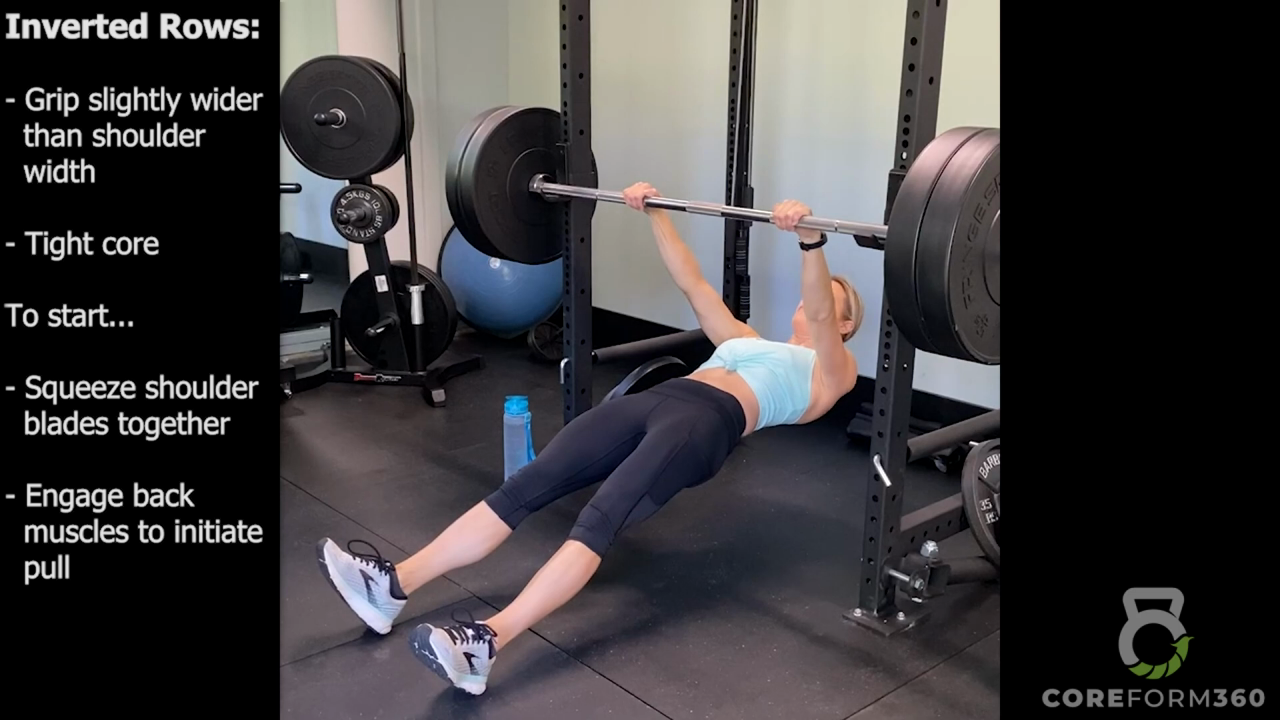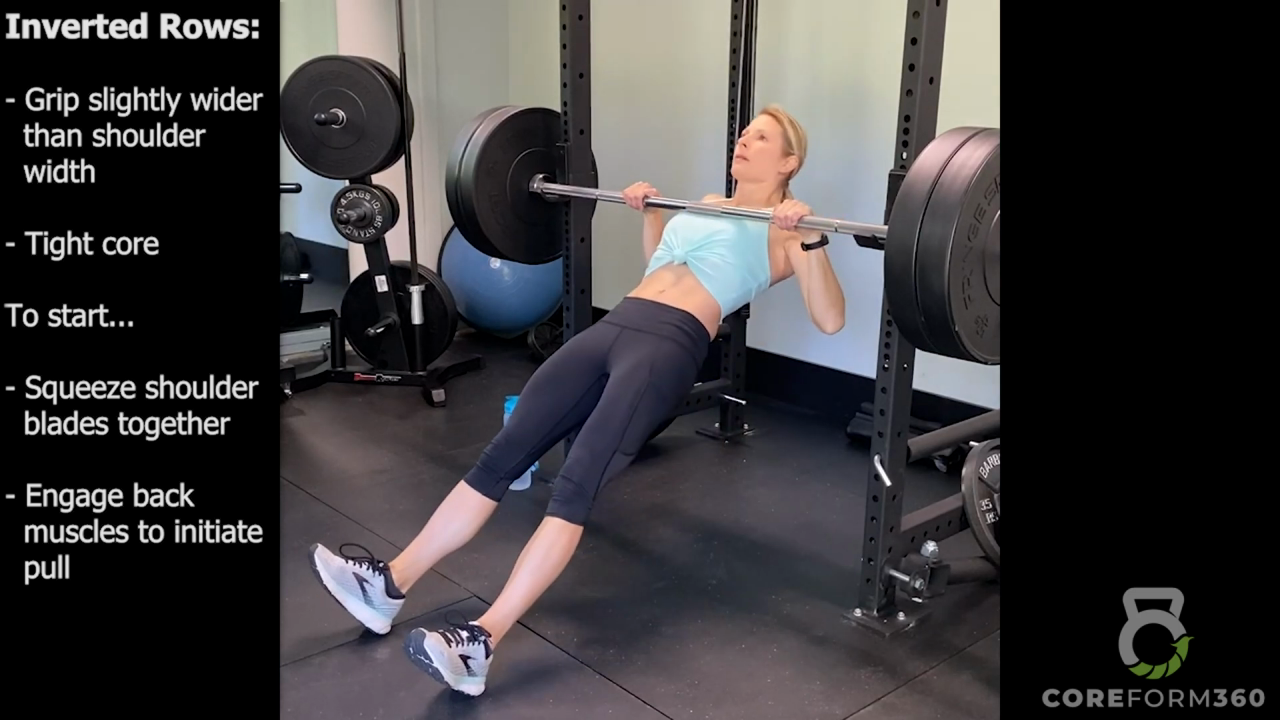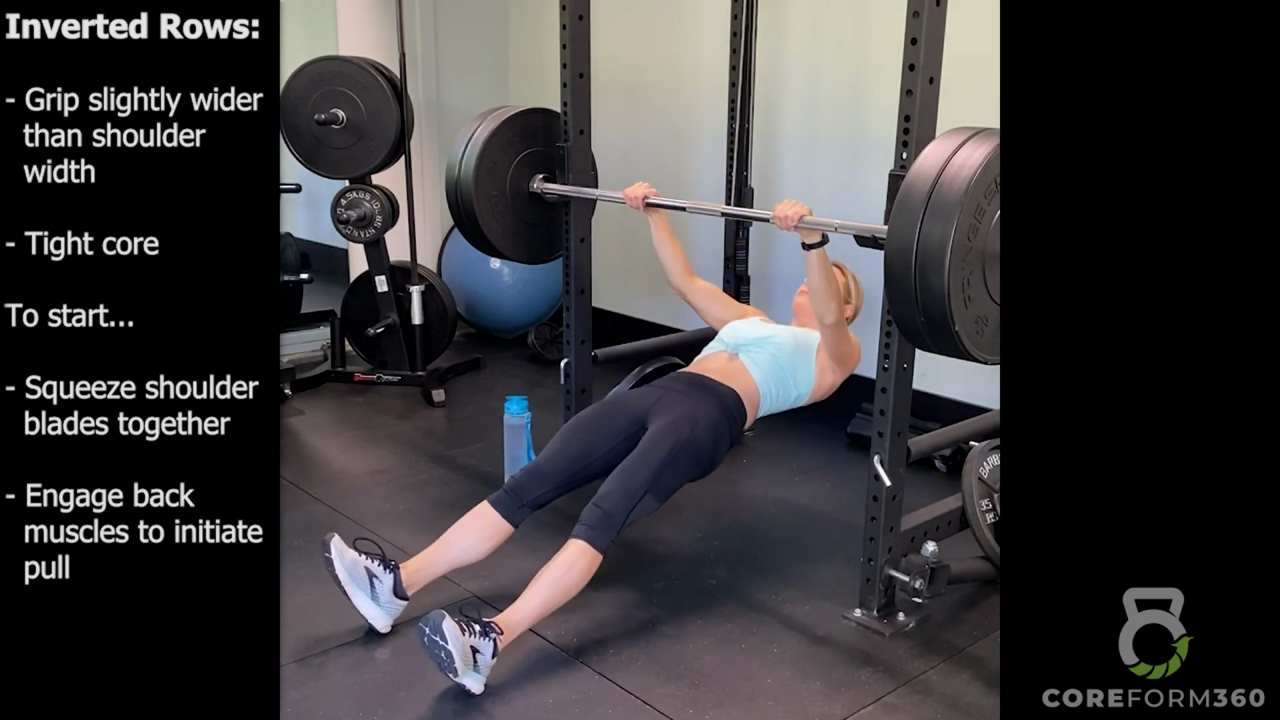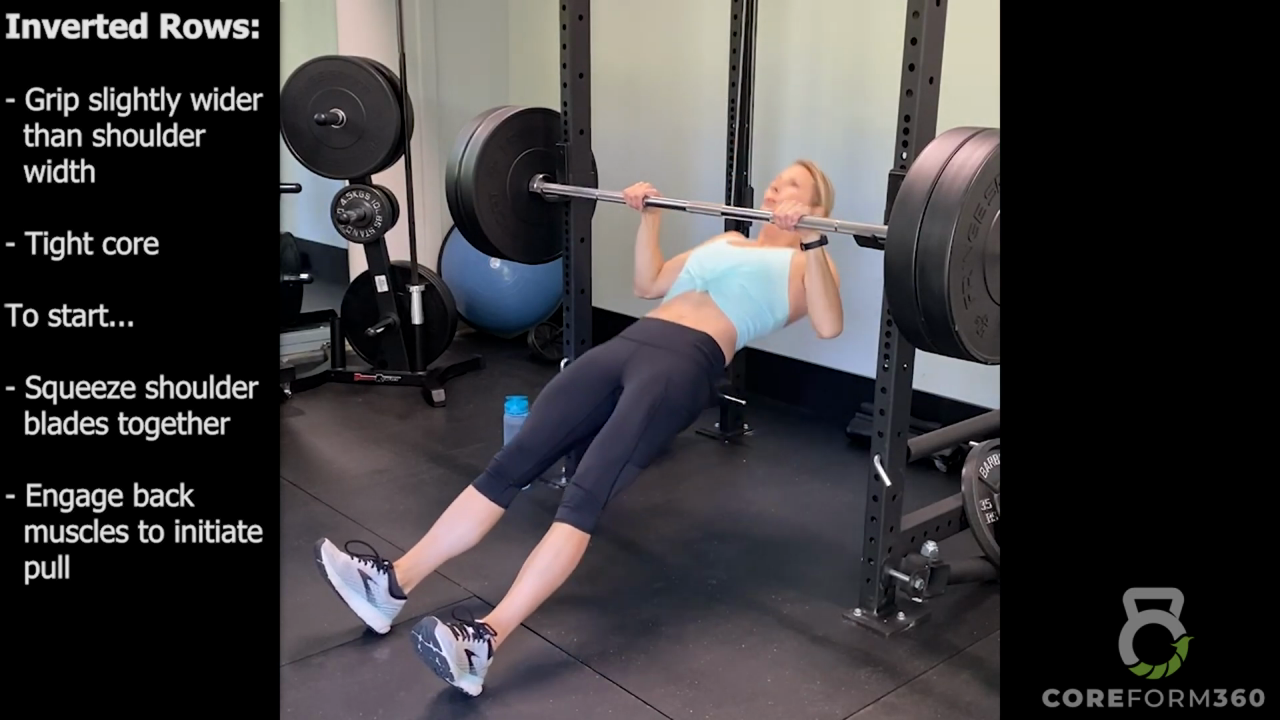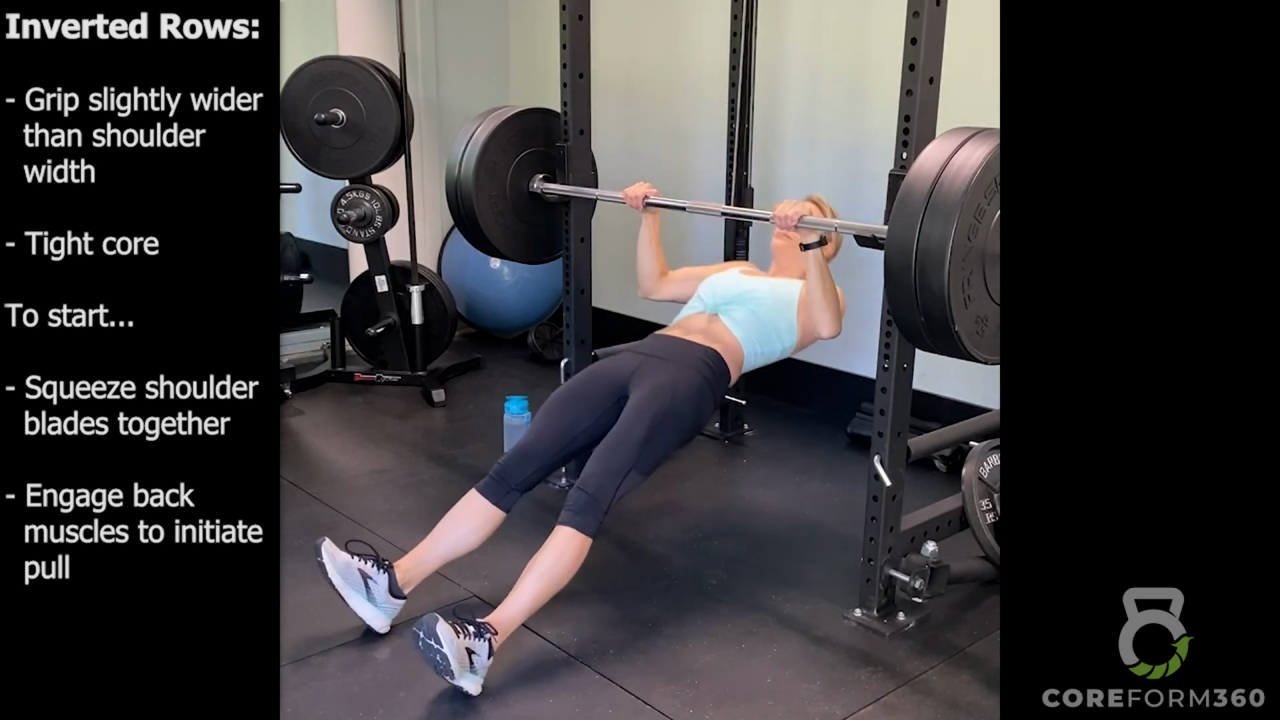
dt=1s
person 1, frame 1
left shoulder: (831, 371)
right shoulder: (749, 341)
left elbow: (820, 316)
right elbow: (693, 283)
left wrist: (810, 241)
right wrist: (655, 213)
left hip: (705, 423)
right hip: (656, 399)
left knee: (598, 522)
right knee: (525, 486)
left ankle: (485, 644)
right ankle: (393, 585)
person 1, frame 2
left shoulder: (784, 231)
right shoulder: (707, 207)
left elbow: (830, 320)
left wrist: (811, 237)
right wrist: (650, 211)
left hip: (669, 345)
right hip: (613, 327)
left knee: (574, 486)
right knee: (499, 458)
left ankle: (481, 642)
right ankle: (389, 584)
person 1, frame 3
left shoulder: (834, 354)
right shoulder: (753, 321)
left elbow: (828, 318)
right elbow: (683, 281)
left wrist: (813, 241)
right wrist: (654, 215)
left hip: (707, 416)
right hip: (658, 393)
left knee: (601, 519)
right knee: (527, 485)
left ankle: (490, 640)
right ankle: (397, 585)
person 1, frame 4
left shoulder: (807, 266)
right shoulder: (727, 241)
left elbow: (828, 325)
right elbow: (647, 283)
left wrist: (809, 238)
right wrist: (649, 215)
left hip: (684, 363)
right hip: (629, 344)
left knee: (584, 495)
right knee: (509, 465)
left ankle: (483, 640)
right ankle: (392, 583)
person 1, frame 5
left shoulder: (810, 291)
right shoulder: (737, 271)
left elbow: (829, 326)
right elbow: (651, 285)
left wrist: (810, 241)
right wrist: (650, 216)
left hip: (690, 376)
right hip: (637, 356)
left knee: (587, 499)
right knee: (512, 470)
left ankle: (485, 641)
right ankle: (393, 584)
